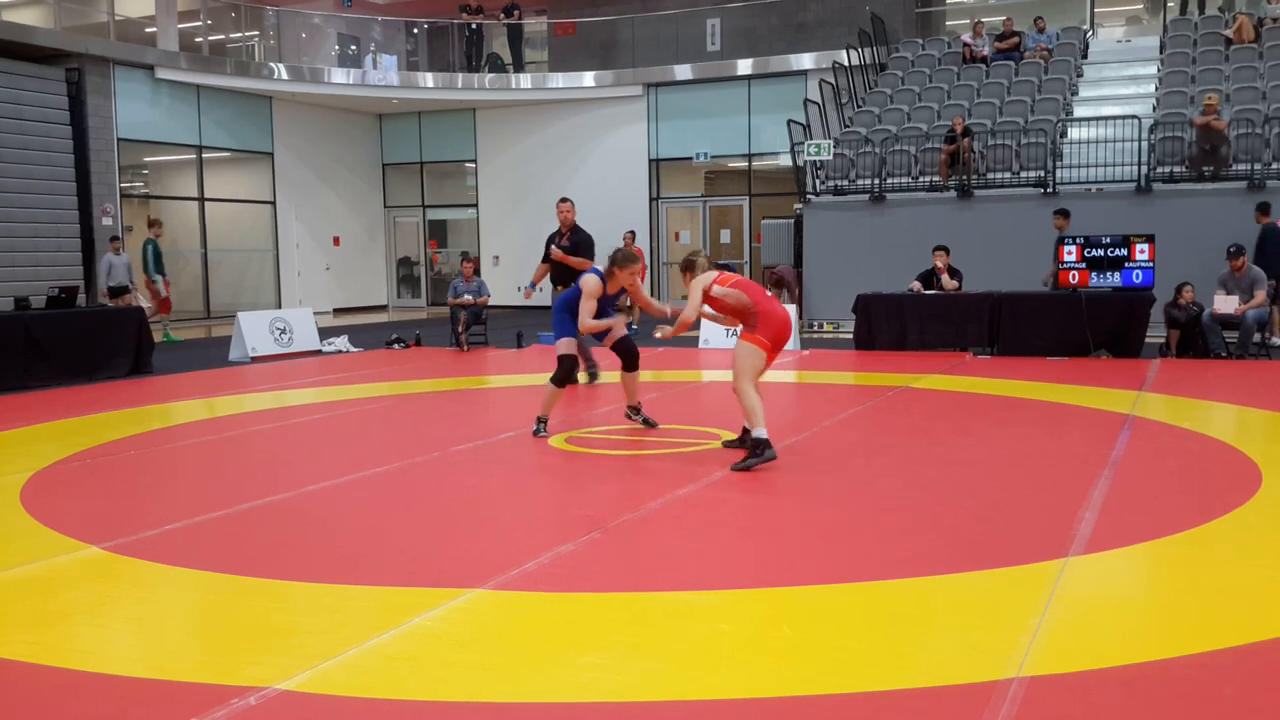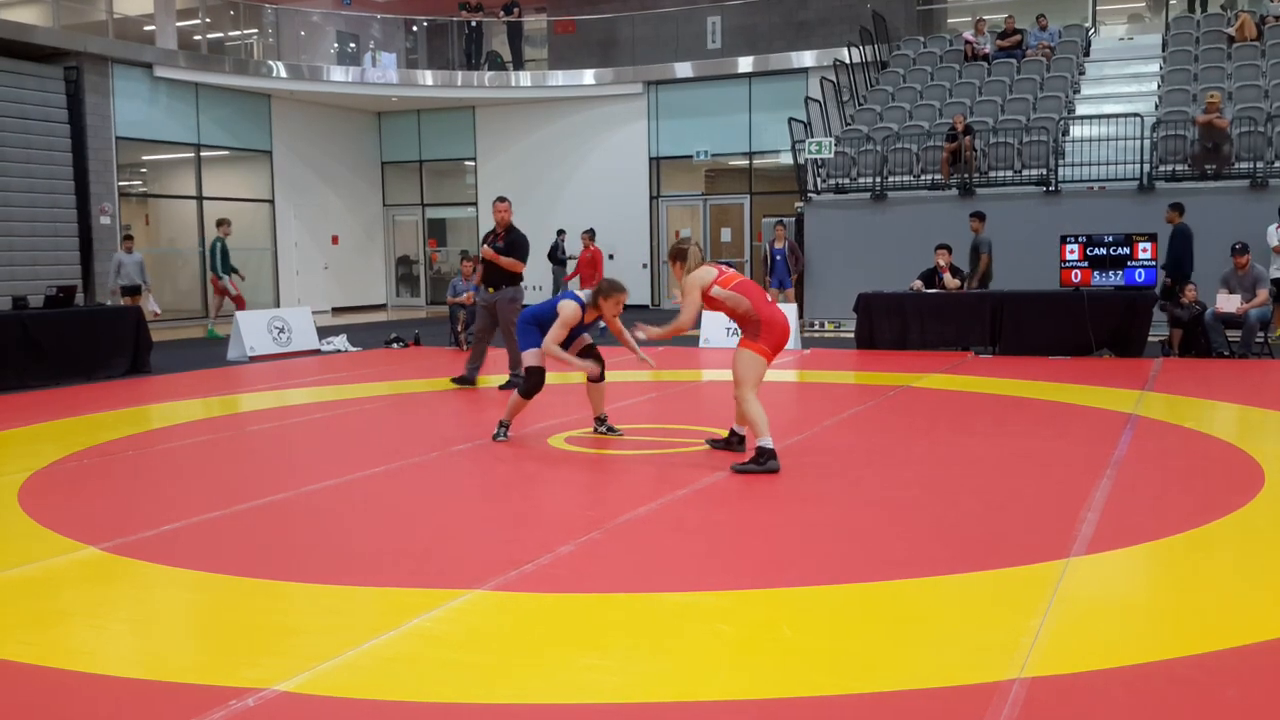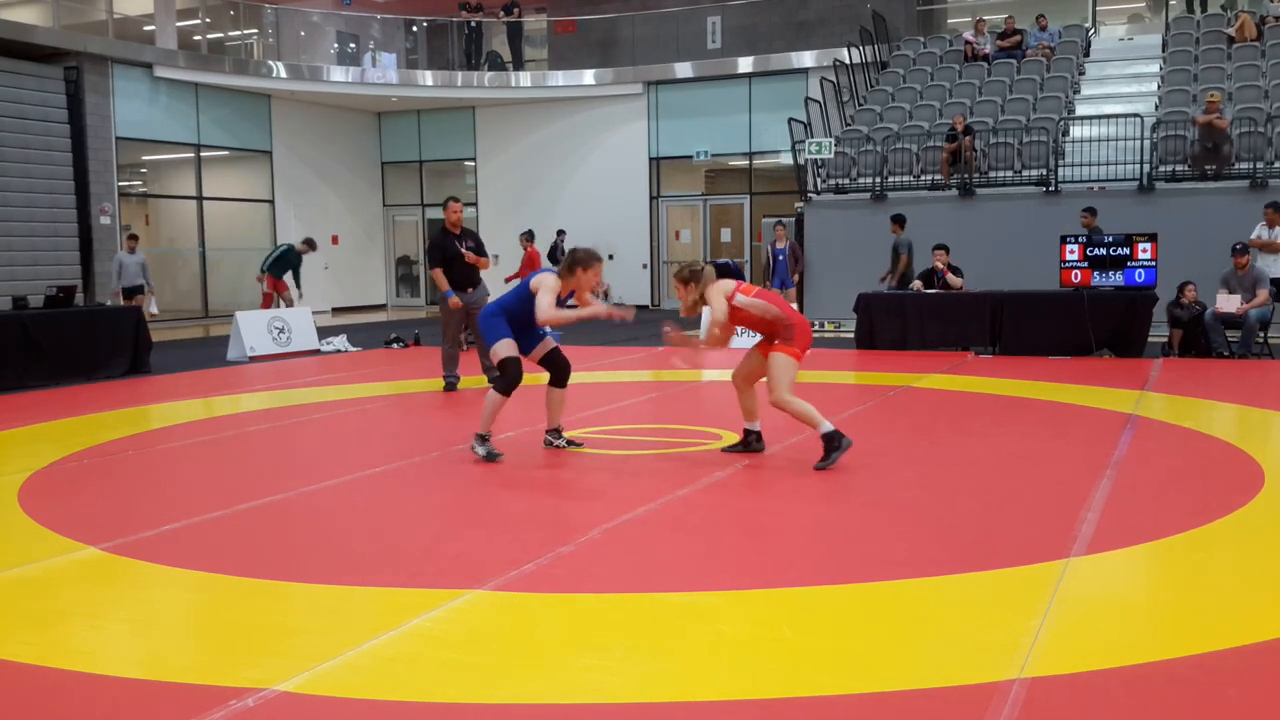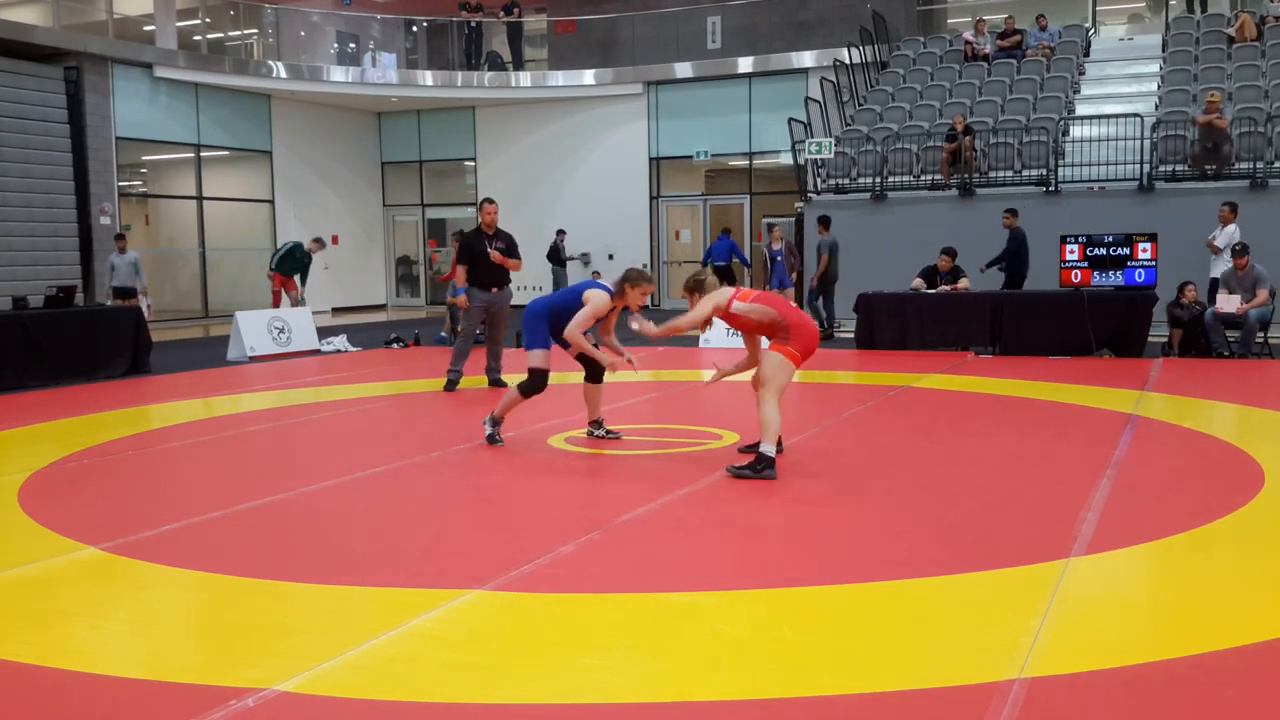
dt=1s
person 1, frame 1
left shoulder: (698, 282)
right shoulder: (723, 278)
left elbow: (688, 319)
left wrist: (671, 331)
right wrist: (709, 315)
left hip: (764, 321)
right hip: (779, 319)
left knee: (742, 385)
right knee: (747, 380)
left ankle: (761, 445)
right ankle: (750, 434)
person 1, frame 2
left shoulder: (694, 278)
right shoulder: (715, 271)
left elbow: (684, 324)
left wrist: (657, 333)
right wrist: (691, 305)
left hip: (762, 326)
right hip: (776, 323)
left knee: (744, 394)
right knee: (743, 385)
left ankle: (767, 454)
right ankle: (736, 437)
person 1, frame 3
left shoulder: (714, 290)
right shoulder: (722, 298)
left elbow: (717, 321)
right elbow: (723, 340)
left wrist: (703, 345)
right wrist: (686, 340)
left hip: (792, 330)
right hip: (780, 333)
left knee: (779, 397)
right knee: (741, 379)
left ankle: (834, 438)
right ankle: (752, 438)
person 1, frame 4
left shoulder: (716, 299)
right shoulder: (736, 307)
left elbow: (682, 324)
right elbow: (754, 358)
left wrist: (655, 332)
right wrist: (725, 372)
left hip: (795, 331)
right hip: (801, 329)
left knee: (767, 395)
right knee: (761, 385)
left ankle: (766, 462)
right ankle: (771, 441)
person 2, frame 1
left shoulder: (582, 237)
right shoulder: (552, 237)
left elbow: (587, 264)
right elbow: (545, 265)
left wrist: (563, 257)
right wrist: (532, 285)
right hip: (557, 291)
left ankle: (591, 367)
person 2, frame 2
left shoulder: (518, 238)
right shoulder: (488, 236)
left elbow: (518, 266)
left wrist: (494, 256)
left hip: (509, 293)
right hip: (487, 292)
left knee: (511, 337)
right knee: (479, 334)
left ankle: (516, 376)
right ankle: (470, 375)
person 2, frame 3
left shoulder: (472, 236)
right shoulder: (437, 239)
left elbow: (486, 263)
right elbow: (436, 271)
left wrist: (475, 259)
right wrist: (449, 295)
left hip: (476, 293)
right hip: (452, 295)
left knee: (485, 335)
right knee: (451, 339)
left ankle: (492, 373)
right ankle: (450, 378)
person 2, frame 4
left shoulder: (506, 238)
right shoulder: (469, 238)
left elbow: (517, 265)
right elbow: (461, 267)
left wrist: (502, 260)
right wrist: (460, 291)
left hip: (501, 293)
right hip: (476, 293)
left knee: (496, 337)
right knee: (466, 334)
left ankle: (494, 375)
right ankle: (454, 375)
person 3, frame 1
left shoulder: (630, 280)
right shoulder: (593, 281)
left elbow: (649, 305)
right elbow: (583, 326)
left wrist: (666, 310)
right wrist: (614, 322)
left hip: (600, 312)
right hip: (566, 313)
left knee: (630, 354)
right knee: (567, 367)
left ankle: (634, 410)
right ankle: (541, 421)
person 3, frame 2
left shoulder: (604, 308)
right shoulder: (573, 309)
left elbow: (620, 333)
right elbow: (547, 347)
left wrist: (639, 353)
right wrist: (579, 363)
left hip: (558, 326)
right hip: (532, 324)
left knee: (596, 365)
right knee: (534, 380)
left ankle: (600, 421)
right ankle: (504, 424)
person 3, frame 3
left shoulder: (573, 284)
right shoulder: (551, 281)
left elbow: (589, 302)
right elbow: (544, 316)
left wrist: (614, 312)
right wrist: (588, 312)
left hip: (520, 322)
right hip: (495, 319)
left knee: (560, 368)
right knee: (511, 374)
left ankle: (553, 434)
right ankle: (481, 438)
person 3, frame 4
left shoulder: (618, 301)
right shoulder: (603, 299)
left elbow: (606, 336)
right elbow: (570, 334)
left wrist: (624, 354)
right wrist: (601, 356)
left hip: (560, 320)
right hip: (538, 316)
left knee: (597, 368)
right knee: (537, 382)
left ankle: (595, 425)
right ankle: (494, 420)
